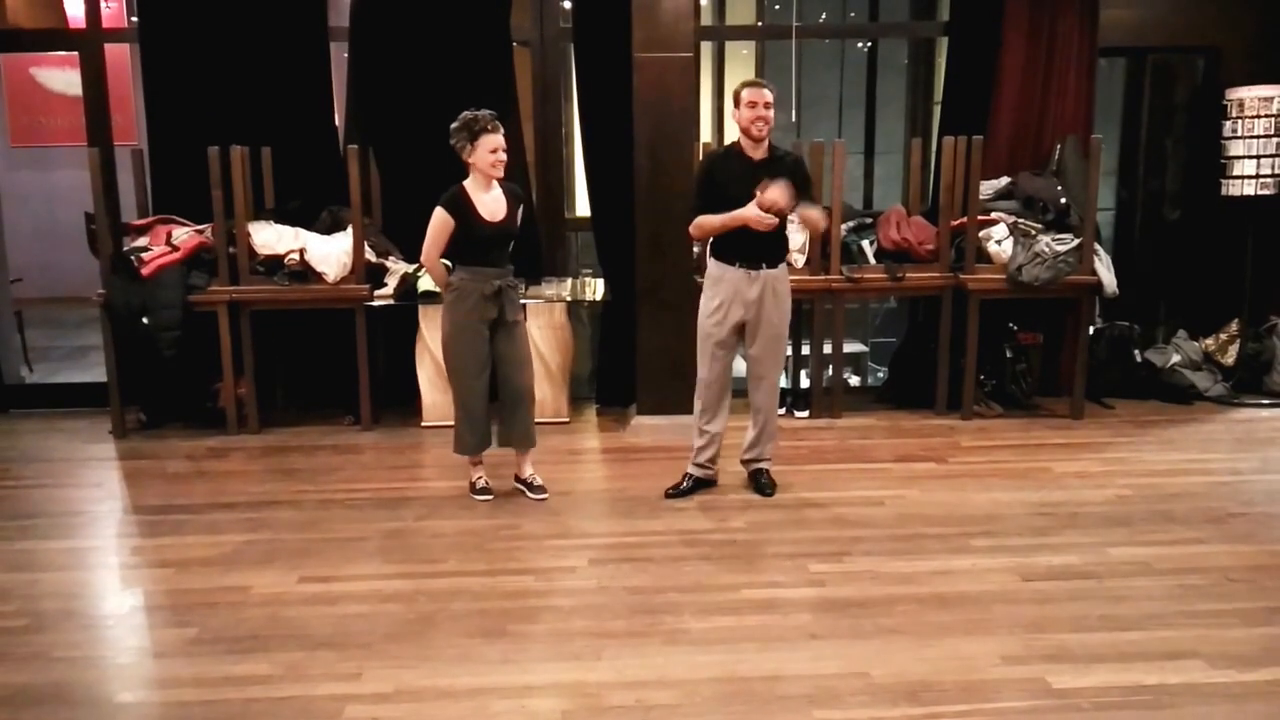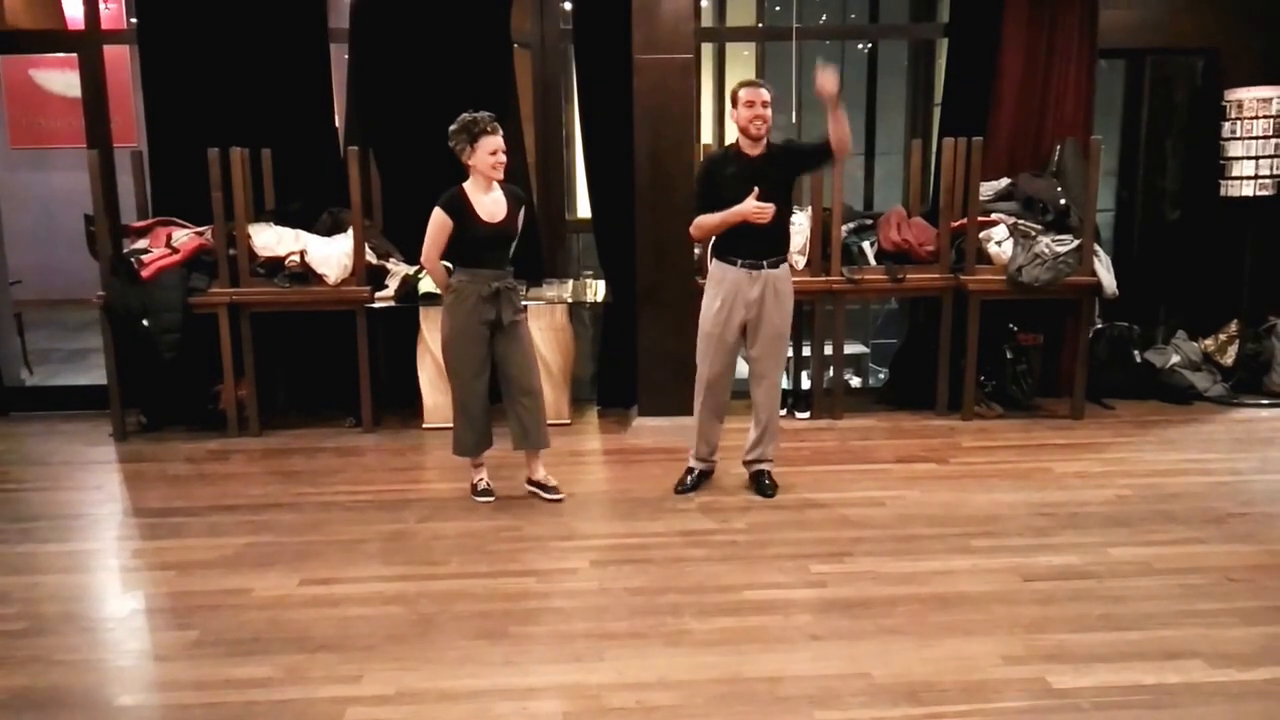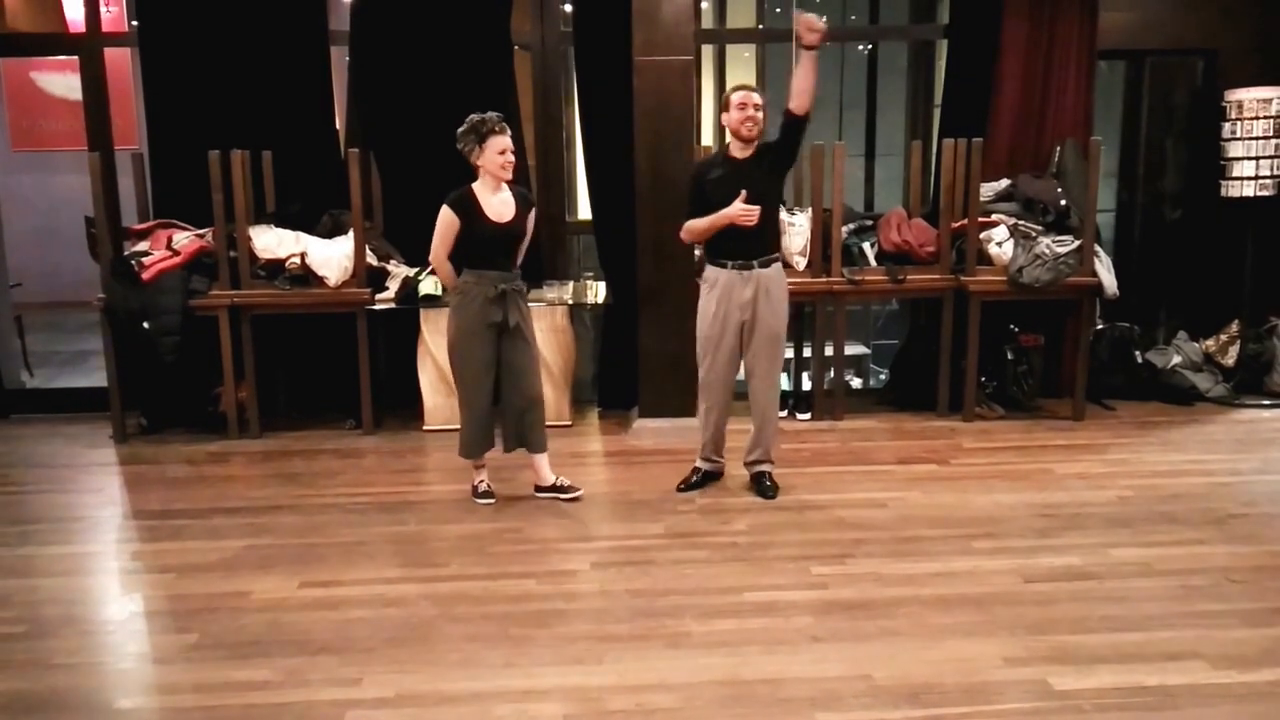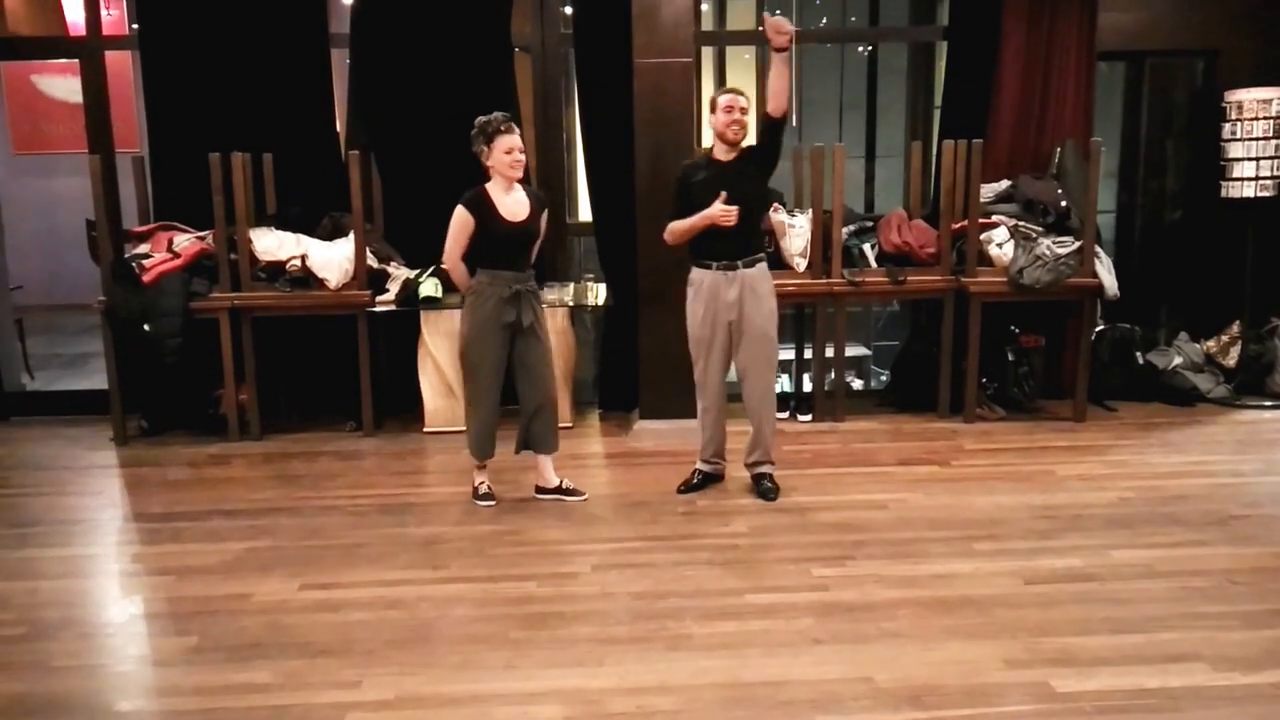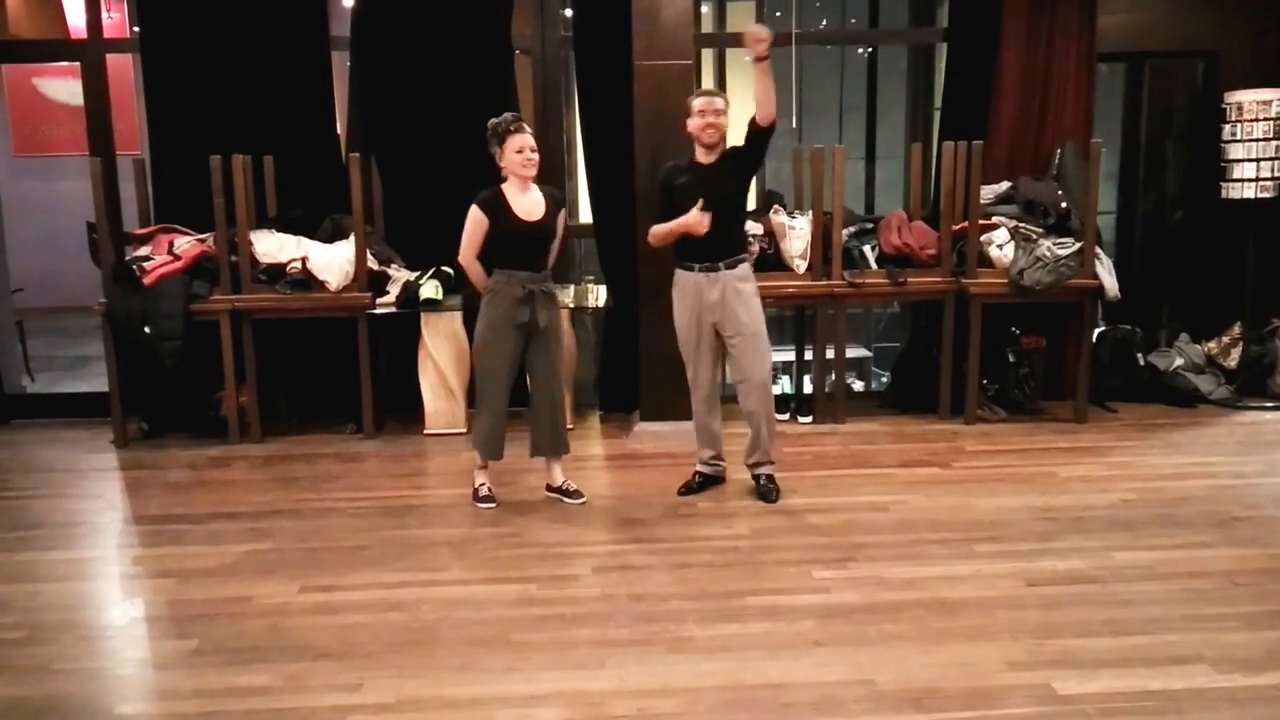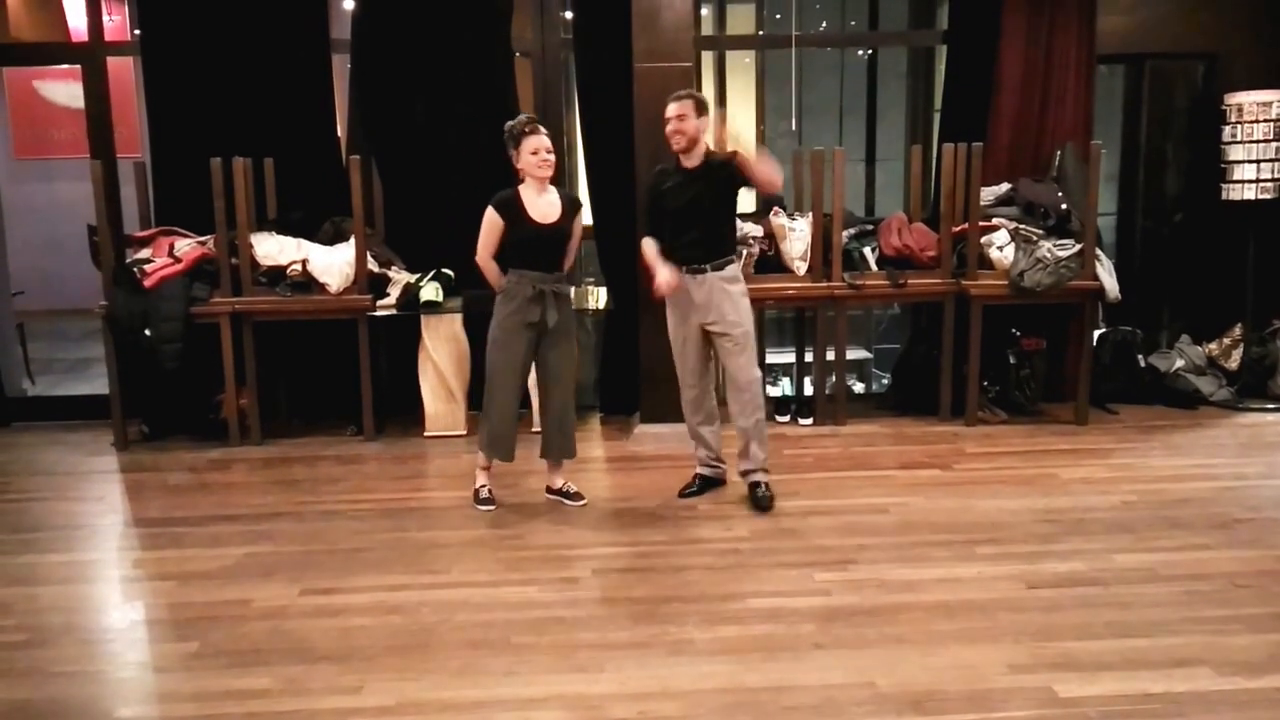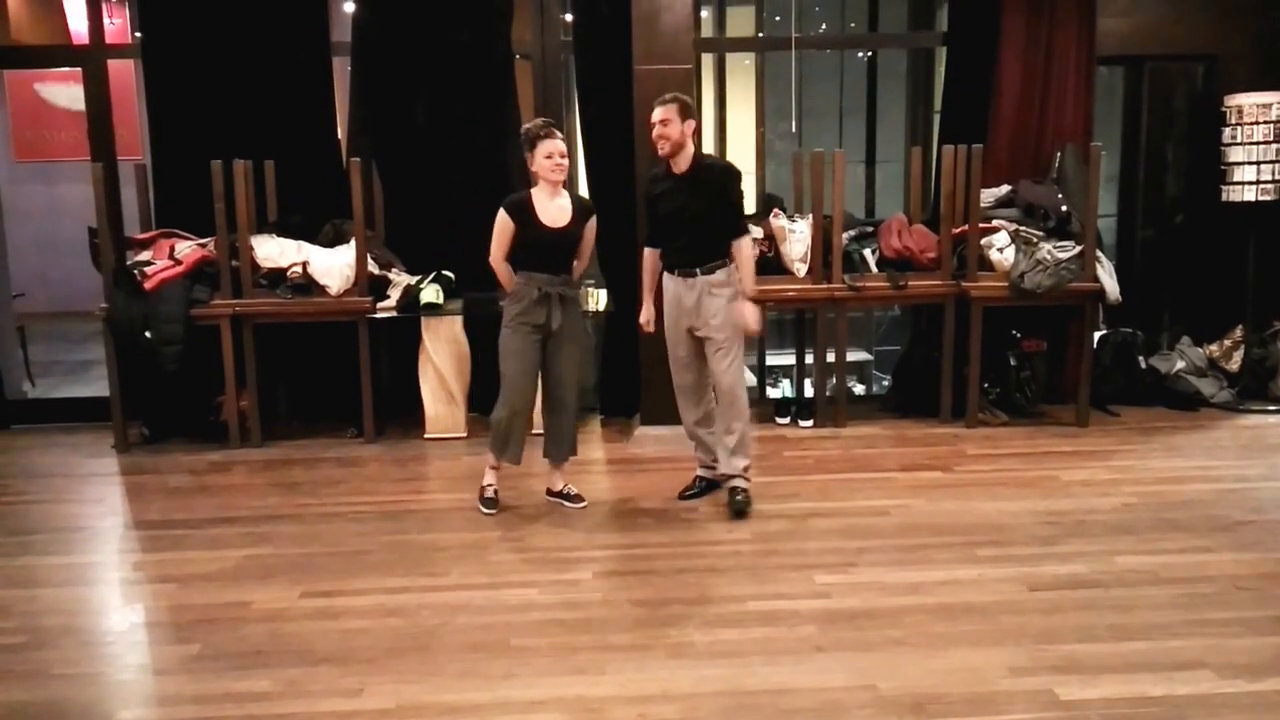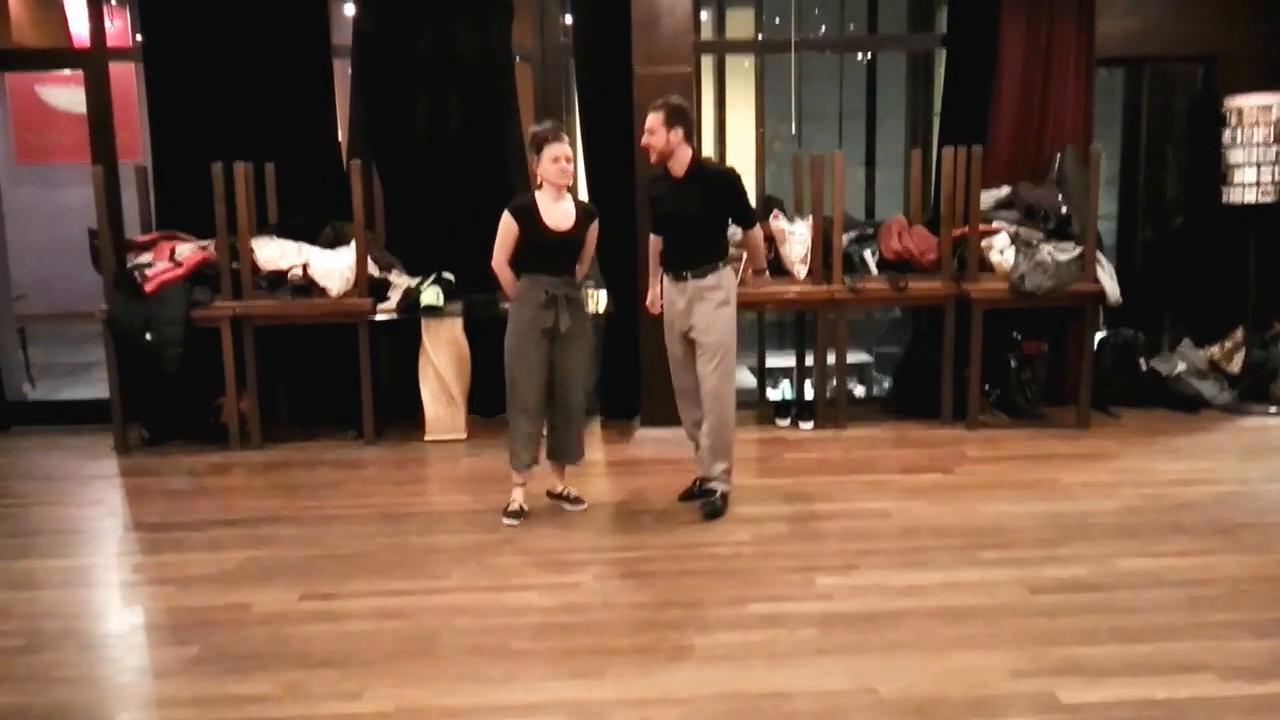
dt=0.2s
person 1, frame 1
left shoulder: (790, 165)
right shoulder: (715, 164)
left elbow: (818, 224)
right elbow: (696, 228)
left wrist: (792, 206)
right wrist: (740, 215)
left hip: (771, 279)
right hip: (724, 277)
left knee: (766, 376)
right knee: (711, 375)
left ankle: (758, 461)
right ankle: (702, 466)
person 1, frame 2
left shoulder: (787, 155)
right shoulder: (716, 165)
left elbow: (841, 147)
right elbow: (697, 229)
left wrist: (832, 103)
right wrist: (738, 212)
left hip: (774, 278)
right hip: (727, 277)
left knee: (768, 376)
right knee: (712, 372)
left ankle: (760, 461)
right ankle: (701, 459)
person 1, frame 3
left shoulder: (775, 158)
right shoulder: (706, 170)
left elbow: (800, 108)
right elbow: (687, 232)
left wrist: (807, 50)
right wrist: (725, 216)
left hip: (767, 279)
right hip: (720, 279)
left knee: (765, 380)
right knee: (713, 378)
left ankle: (760, 463)
right ankle: (709, 461)
person 1, frame 4
left shoulder: (759, 161)
right shoulder: (691, 172)
left elbow: (778, 110)
right elbow: (670, 235)
left wrist: (780, 52)
right wrist: (706, 216)
left hip: (752, 278)
right hip: (705, 281)
left knee: (759, 381)
right knee: (708, 382)
left ankle: (761, 464)
right ankle: (710, 463)
person 1, frame 5
left shoulder: (740, 162)
right shoulder: (673, 174)
left elbow: (766, 119)
right elbow: (654, 236)
left wrist: (761, 62)
right wrist: (681, 224)
left hip: (735, 279)
right hip: (690, 283)
left knee: (756, 377)
right knee: (701, 383)
left ankle: (762, 465)
right ankle: (709, 465)
person 1, frame 6
left shoulder: (726, 165)
right shoulder: (662, 179)
left elbow: (773, 182)
right elbow: (649, 236)
left wrist: (736, 147)
right wrist: (659, 269)
left hip: (724, 281)
right hip: (682, 291)
left knee: (744, 379)
right knee: (692, 384)
left ankle: (755, 472)
right ankle: (709, 466)
person 1, frame 7
left shoulder: (720, 174)
right shoulder: (655, 183)
left elbow: (741, 237)
left wrist: (747, 298)
right wrist: (647, 299)
left hip: (716, 284)
right hip: (674, 287)
left knee: (728, 382)
right knee: (688, 386)
left ankle: (736, 477)
right ankle: (708, 468)
person 1, frame 8
left shoulder: (719, 178)
right shoulder: (656, 183)
left elbow: (750, 226)
left wrist: (760, 271)
right wrist: (654, 286)
left hip: (712, 287)
right hip: (673, 288)
left knee: (716, 387)
right knee: (686, 388)
left ankle: (718, 480)
right ankle: (706, 469)
person 2, frame 1
left shoulder: (513, 196)
right shoulder: (454, 201)
right elbow: (429, 258)
right wrist: (458, 291)
left hip: (507, 295)
right hip: (468, 300)
left knee: (519, 382)
right knee: (471, 386)
left ankle: (524, 468)
right ankle: (476, 469)
person 2, frame 2
left shoulder: (514, 198)
right shoulder: (452, 203)
right elbow: (430, 259)
right wrist: (458, 292)
left hip: (507, 297)
right hip: (468, 302)
left knee: (525, 382)
right knee: (470, 388)
left ankle: (536, 471)
right ankle: (477, 471)
person 2, frame 3
left shoulder: (523, 201)
right shoulder: (460, 203)
right elbow: (438, 258)
right wrist: (466, 293)
left hip: (513, 299)
right hip: (474, 304)
left knee: (527, 387)
right knee: (476, 390)
left ankle: (543, 475)
right ankle: (479, 473)
person 2, frame 4
left shoulder: (537, 201)
right shoulder: (474, 202)
right elbow: (452, 259)
right wrist: (479, 293)
left hip: (527, 298)
right hip: (488, 302)
left knee: (541, 386)
right knee: (484, 390)
left ankle: (546, 477)
right ankle: (480, 474)
person 2, frame 5
left shoulder: (554, 200)
right shoulder: (489, 202)
right elbow: (467, 257)
right wrist: (496, 292)
left hip: (543, 299)
right hip: (504, 301)
left knee: (550, 387)
right knee: (493, 388)
left ankle: (554, 476)
right ankle: (481, 475)
person 2, frame 6
left shoulder: (570, 203)
right shoulder: (504, 204)
right elbow: (484, 257)
right wrist: (513, 290)
left hip: (558, 302)
right hip: (516, 302)
left knee: (560, 390)
right knee: (503, 389)
left ankle: (556, 478)
right ankle: (482, 476)
person 2, frame 7
left shoulder: (583, 208)
right shoulder: (516, 206)
right elbow: (498, 259)
right wrist: (524, 292)
left hip: (566, 306)
right hip: (525, 306)
left knee: (564, 393)
right knee: (516, 394)
left ankle: (556, 480)
right ankle: (491, 474)
person 2, frame 8
left shoulder: (586, 213)
right shoulder: (520, 209)
right elbow: (500, 263)
right wrist: (527, 296)
left hip: (571, 308)
right hip: (530, 309)
left knee: (570, 396)
right knee: (526, 399)
left ankle: (558, 482)
right ankle: (517, 490)
